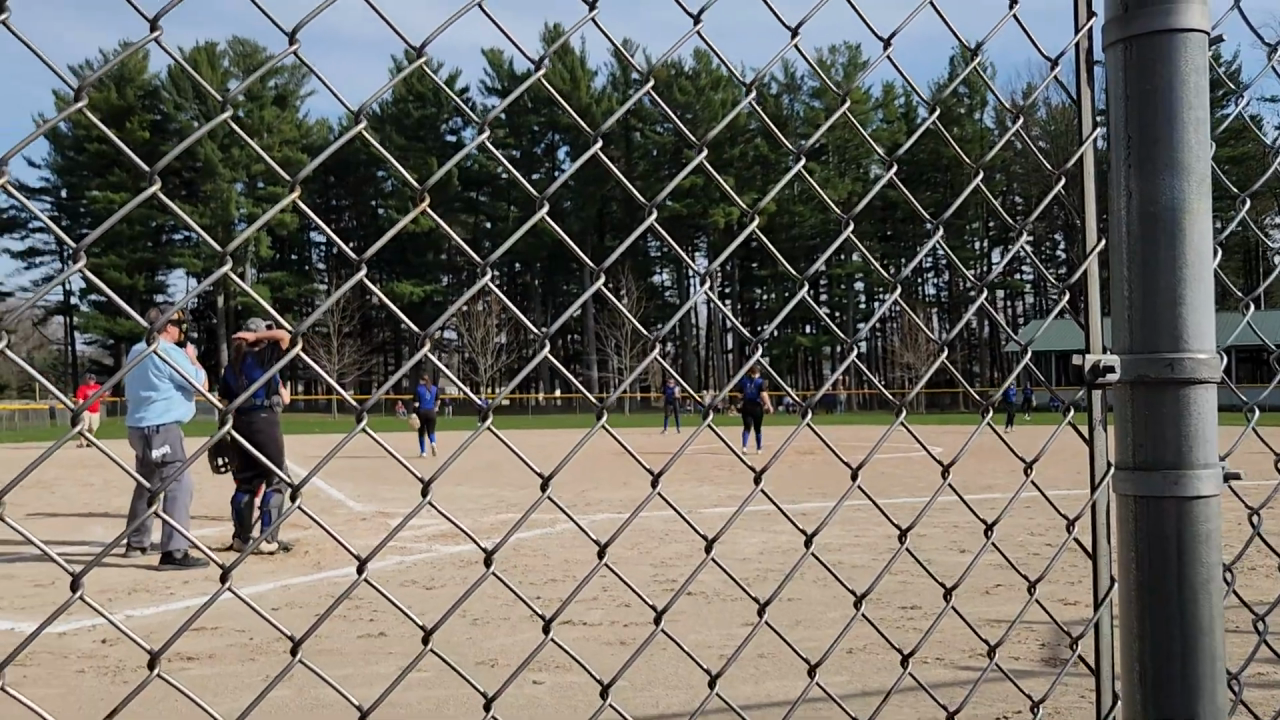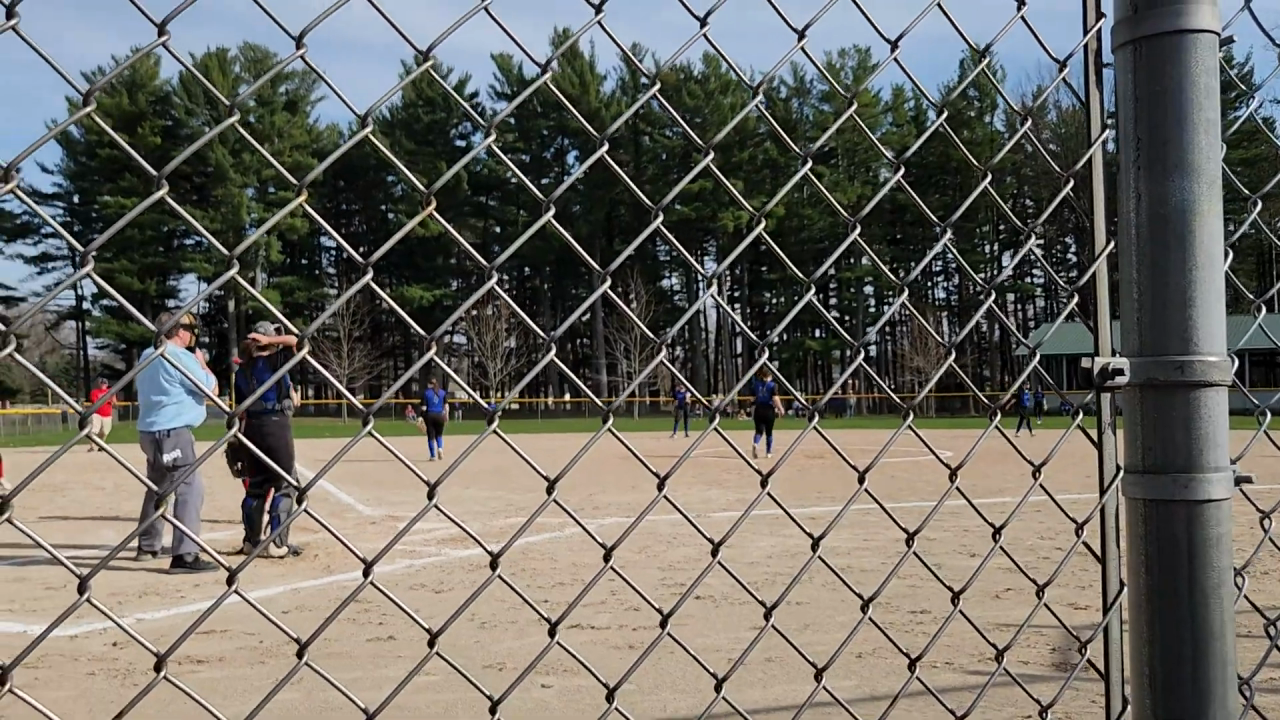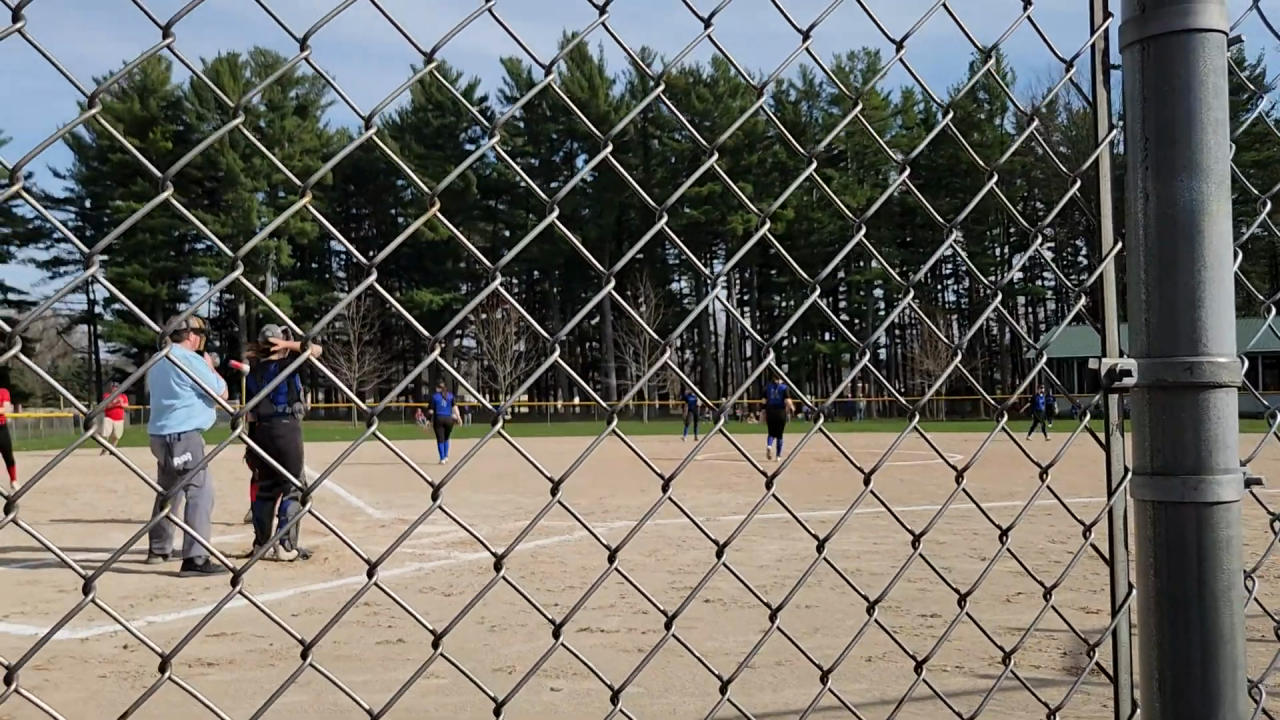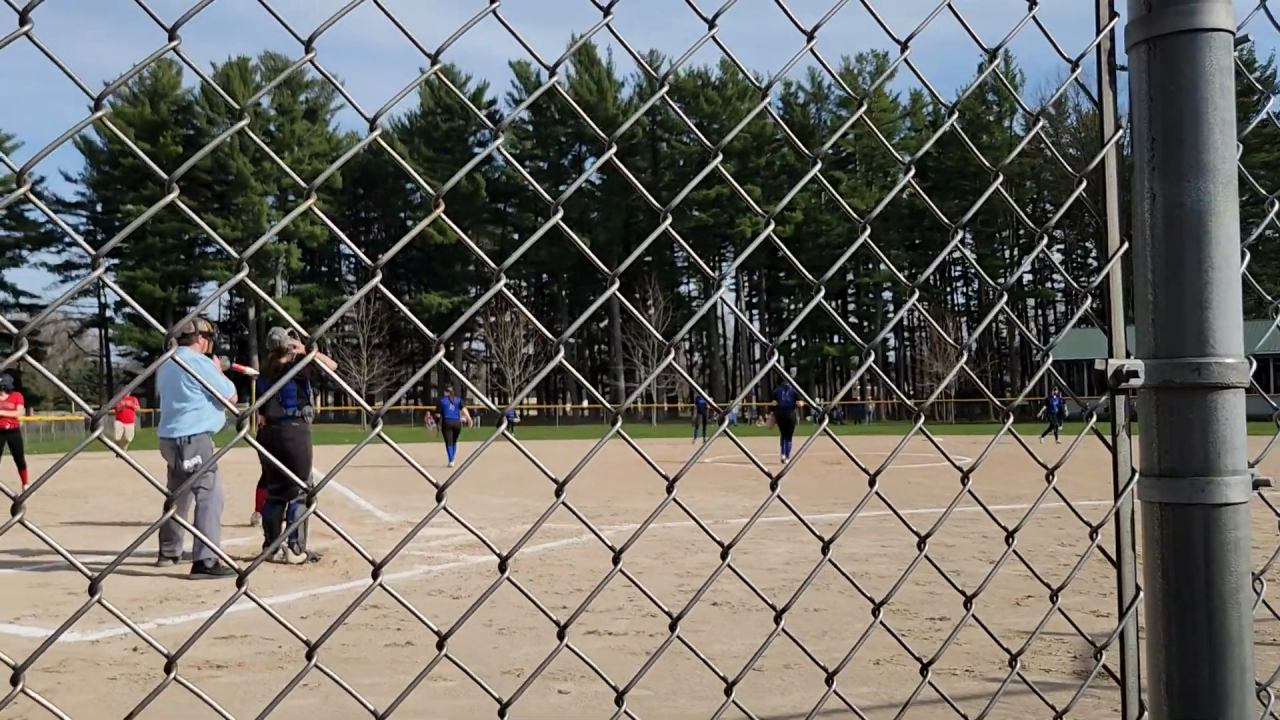
dt=0.1s
person 1, frame 1
left shoulder: (135, 352)
right shoulder: (169, 352)
right elbow: (202, 385)
right wrist: (192, 358)
left hip: (139, 427)
right hip: (162, 429)
left knee: (146, 485)
right knee: (179, 486)
left ankle: (136, 542)
right ankle: (174, 553)
person 1, frame 2
left shoulder: (147, 357)
right shoulder: (180, 357)
right elbow: (212, 390)
right wrist: (201, 363)
left hip: (150, 431)
right hip: (173, 433)
left knee: (158, 489)
right knee: (190, 490)
left ankle: (147, 546)
right ankle: (185, 556)
person 1, frame 3
left shoulder: (158, 361)
right shoulder: (190, 360)
right elbow: (221, 393)
right wrist: (210, 367)
left hip: (161, 435)
right hip: (183, 436)
left knee: (168, 493)
right knee: (200, 493)
left ankle: (158, 549)
right ankle: (195, 559)
person 1, frame 4
left shoulder: (167, 364)
right shoulder: (199, 363)
right elbow: (231, 396)
right wrist: (218, 370)
left hip: (170, 438)
right hip: (193, 439)
left knee: (178, 495)
right knee: (210, 496)
left ankle: (168, 552)
right ankle: (205, 561)
person 2, frame 1
left shoulder: (231, 366)
right shoulder: (263, 357)
left elbow: (225, 403)
right elbow: (286, 336)
right wrist: (257, 336)
left hip: (241, 424)
right hip: (265, 422)
left knee: (246, 481)
right knee: (277, 480)
left ankle: (240, 538)
right ankle: (268, 539)
person 2, frame 2
left shoulder: (242, 370)
right shoulder: (274, 361)
right elbow: (299, 341)
left wrist: (240, 437)
right wrist: (273, 340)
left hip: (252, 427)
right hip: (276, 425)
left knee: (256, 485)
right knee: (284, 485)
left ankle: (251, 542)
right ankle: (277, 544)
person 2, frame 3
left shoulder: (253, 373)
right shoulder: (285, 365)
left elbow: (252, 413)
right elbow: (316, 349)
right wrist: (288, 344)
left hip: (262, 430)
right hip: (285, 429)
left knee: (266, 489)
right knee: (293, 488)
left ankle: (261, 545)
right ankle: (287, 547)
person 2, frame 4
left shoulder: (263, 376)
right shoulder: (295, 369)
left elbow: (263, 412)
right elbow: (331, 366)
right wrist: (305, 351)
left hip: (270, 433)
right hip: (295, 432)
left knee: (275, 491)
right knee: (299, 491)
left ankle: (272, 547)
right ankle: (296, 550)
